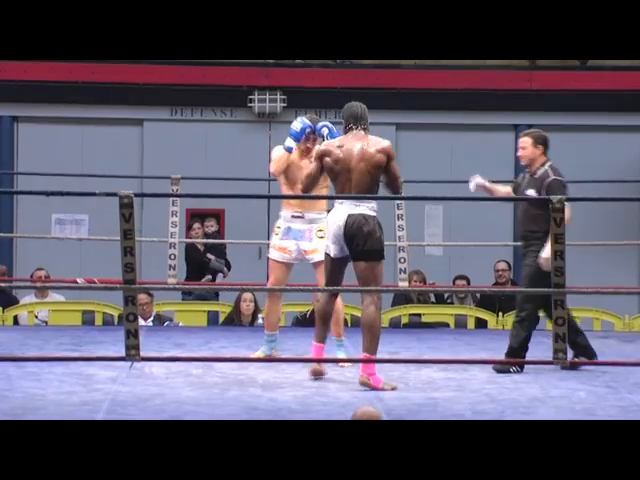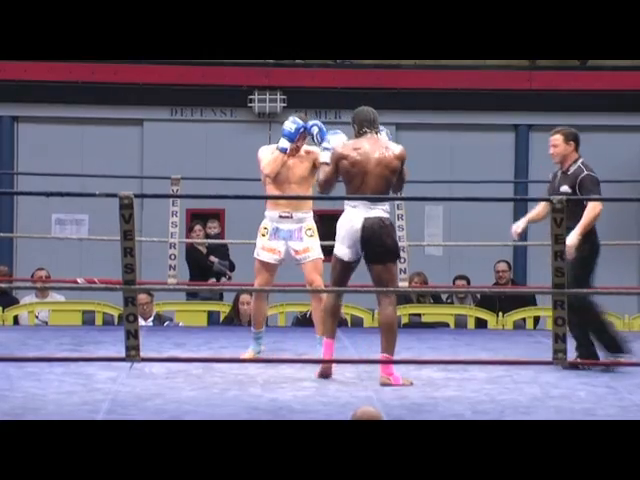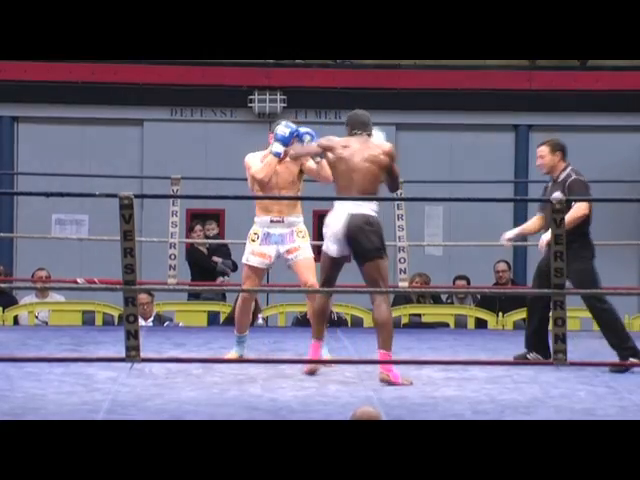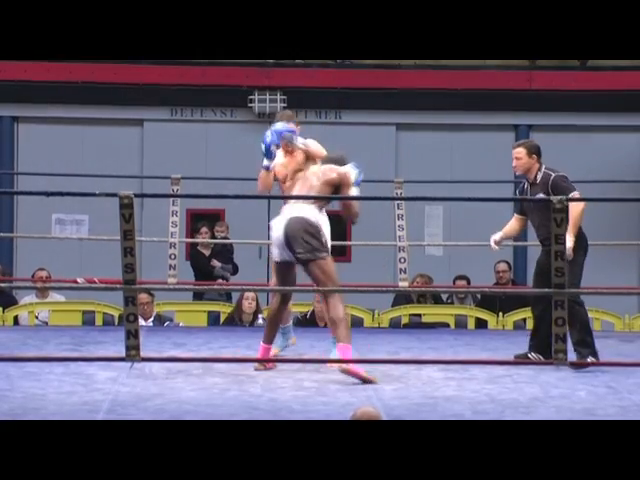
dt=0.4s
person 1, frame 1
left shoulder: (328, 148)
right shoulder: (383, 147)
left elbow: (306, 187)
right elbow: (396, 188)
left hip: (337, 218)
right hip: (364, 220)
left knee: (330, 292)
right knee: (371, 297)
left ankle: (318, 359)
right ankle: (368, 370)
person 1, frame 2
left shoulder: (342, 151)
right shoulder: (397, 151)
left elbow: (323, 189)
left wrist: (325, 151)
left hip: (351, 221)
right hip: (380, 223)
left knee: (336, 289)
right knee: (387, 298)
left ankle: (327, 358)
right ankle: (387, 371)
person 1, frame 3
left shoulder: (335, 144)
right shoulder: (386, 149)
left elbow: (294, 153)
right elbow: (395, 188)
left hip: (338, 218)
right hip: (365, 220)
left knee: (324, 290)
right knee: (380, 296)
left ankle: (314, 358)
right ankle: (386, 366)
person 1, frame 4
left shoulder: (308, 170)
right shoulder: (342, 173)
right elbow: (352, 217)
right wrist: (353, 189)
left hip: (281, 223)
right hip: (303, 225)
left knee: (283, 294)
right knee: (333, 294)
left ankle: (264, 356)
right ankle: (346, 358)
person 2, frame 1
right shoulder: (281, 151)
right elbow: (275, 170)
right wrist: (292, 140)
left hip: (316, 225)
right hip: (287, 224)
right knee: (274, 287)
left ankle: (339, 348)
right ankle: (269, 345)
person 2, frame 2
left shoulder: (312, 154)
right shoulder: (267, 151)
right elbow: (268, 172)
right wrist: (286, 143)
left hip: (303, 225)
right hip: (273, 224)
left knee: (316, 286)
right knee: (260, 288)
right ankle: (257, 343)
person 2, frame 3
left shoulder: (298, 159)
right shoulder: (254, 158)
left elbow: (327, 178)
right elbow: (257, 181)
right wrist: (277, 148)
left hip: (294, 229)
right hip: (263, 230)
left knee: (311, 285)
right knee: (247, 292)
right ankle: (239, 345)
person 2, frame 4
left shoulder: (306, 147)
right shoulder: (273, 158)
left elbow: (322, 155)
right elbow: (263, 190)
left wrist: (297, 139)
right wrist: (268, 160)
left ankle: (335, 345)
right ankle: (286, 336)
person 3, frame 1
left shoulder: (551, 178)
right shoulder: (526, 178)
left elbow: (563, 213)
right elbow: (510, 193)
left wrist: (551, 245)
right wrist: (486, 186)
left hip: (544, 252)
right hip: (531, 250)
left knee: (526, 305)
right knee: (549, 303)
left ankle: (514, 360)
right ankle: (584, 352)
person 3, frame 2
left shoulder: (584, 175)
right shoulder: (558, 176)
left elbow: (595, 207)
right elbow: (546, 206)
left wrist: (576, 234)
right wrist: (525, 221)
left hip: (581, 246)
right hip: (566, 247)
left knee: (576, 297)
right knee: (570, 298)
left ankle: (615, 350)
right ankle: (587, 353)
person 3, frame 3
left shoulder: (574, 181)
right shoulder: (549, 186)
left elbow: (581, 210)
right elbow: (540, 220)
left wrist: (552, 232)
right wrist: (516, 232)
left hip: (577, 251)
left knee: (595, 301)
right knee: (536, 300)
right ankle: (537, 350)
person 3, frame 4
left shoulder: (554, 179)
right shoulder: (523, 189)
left elbow: (577, 204)
right elbow: (519, 221)
left wrist: (569, 237)
right wrist: (501, 234)
left hip: (569, 249)
right hip: (549, 250)
left knee: (568, 296)
right knee: (539, 298)
left ankle: (587, 353)
right ankle: (540, 350)
